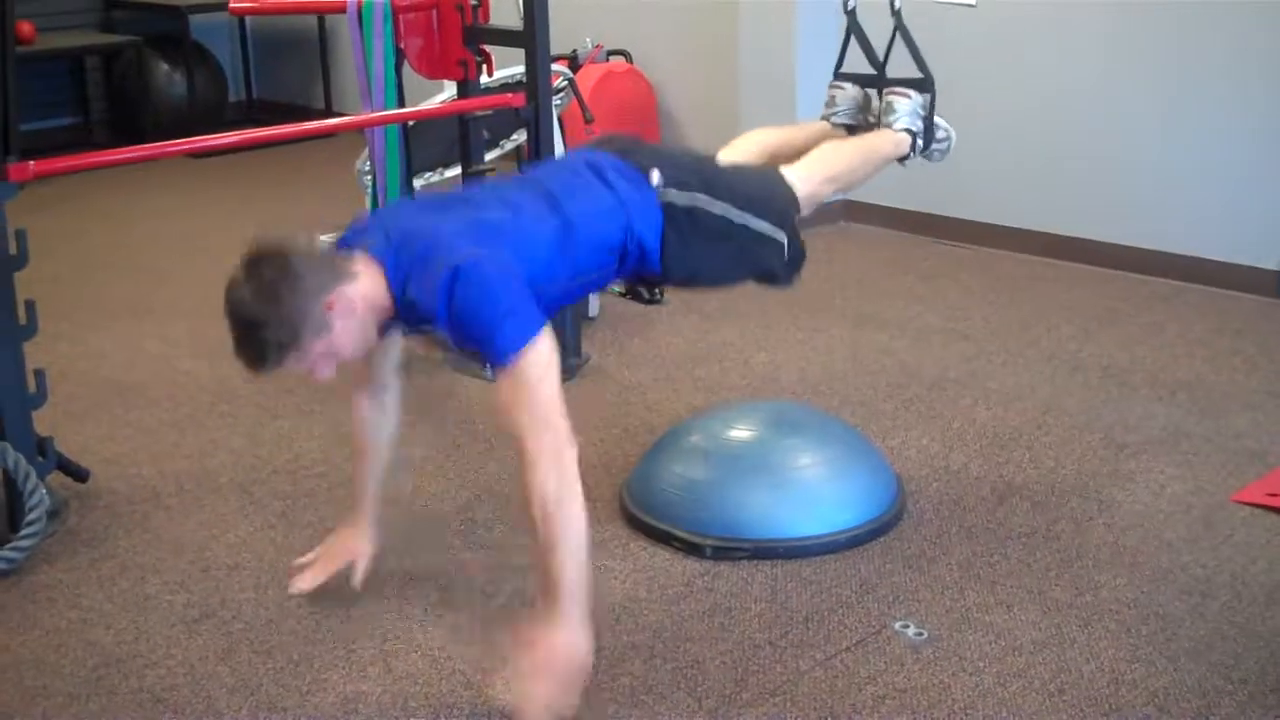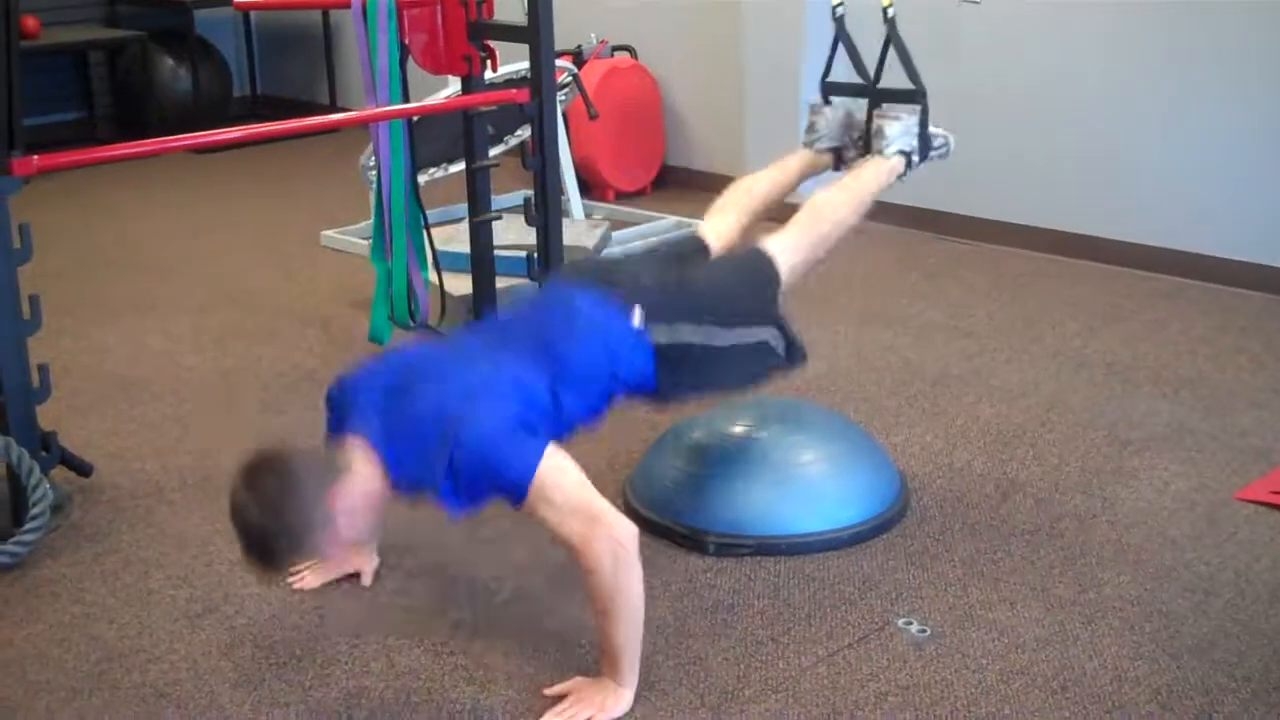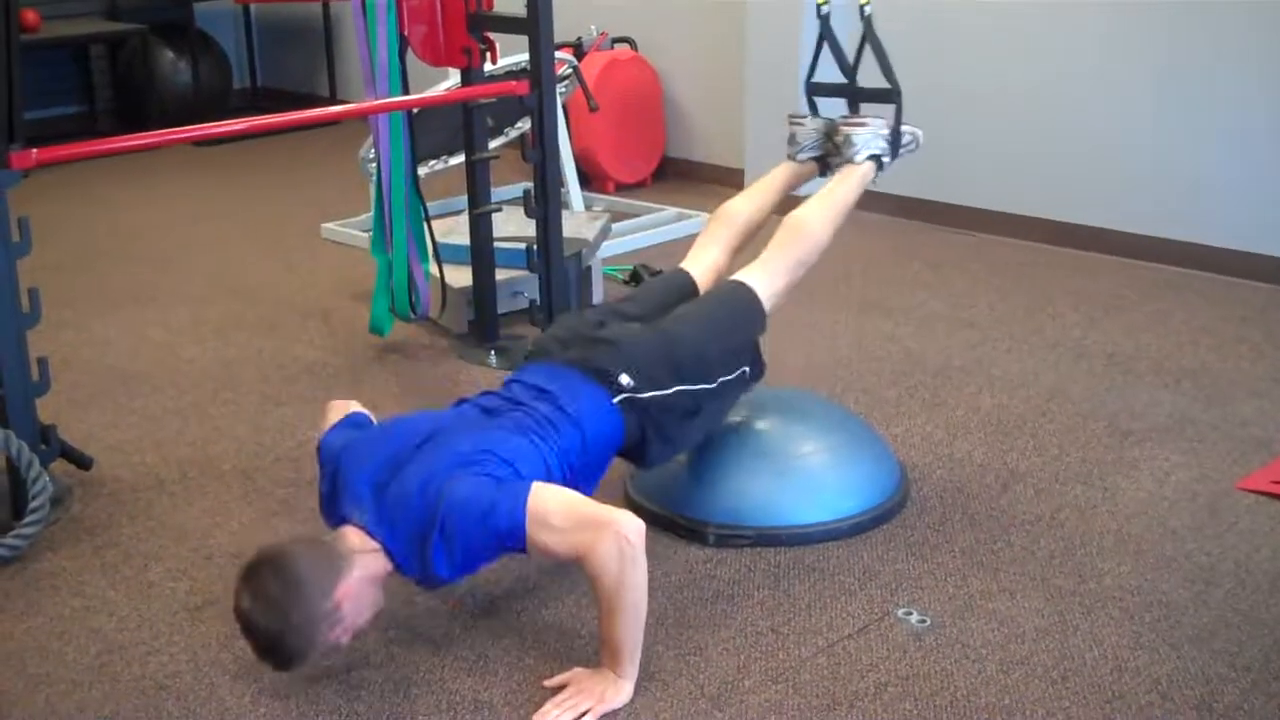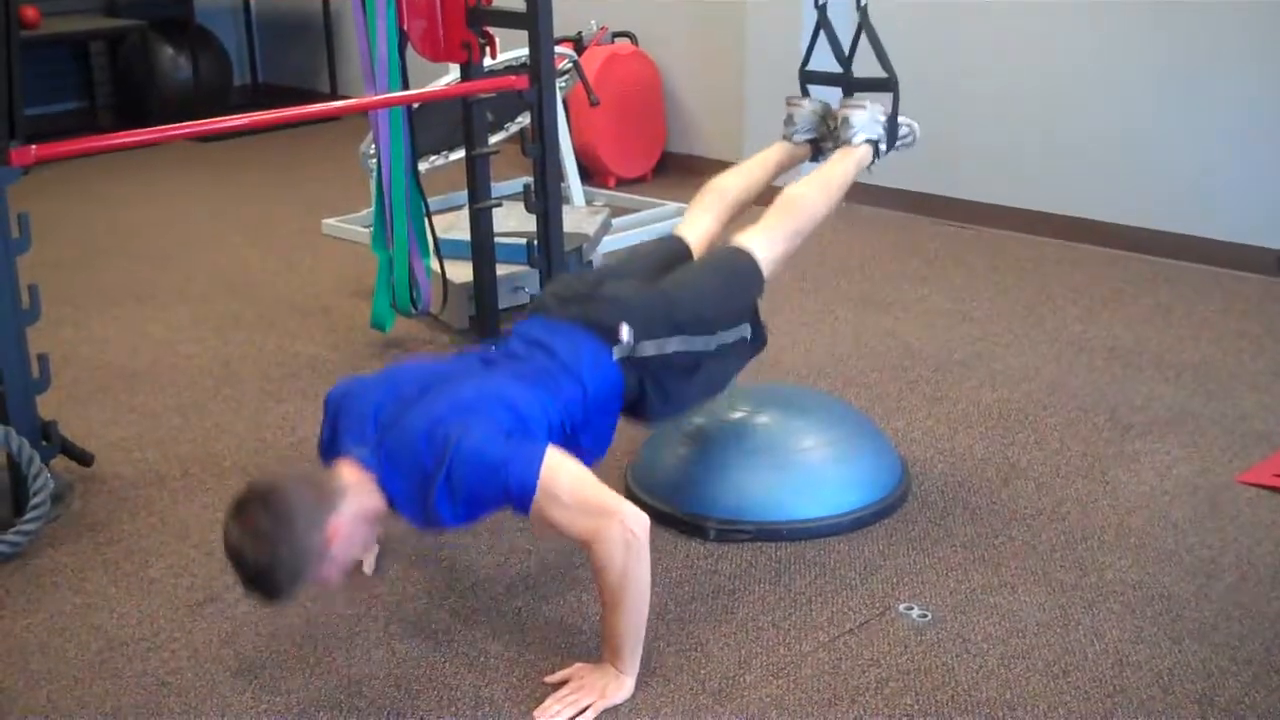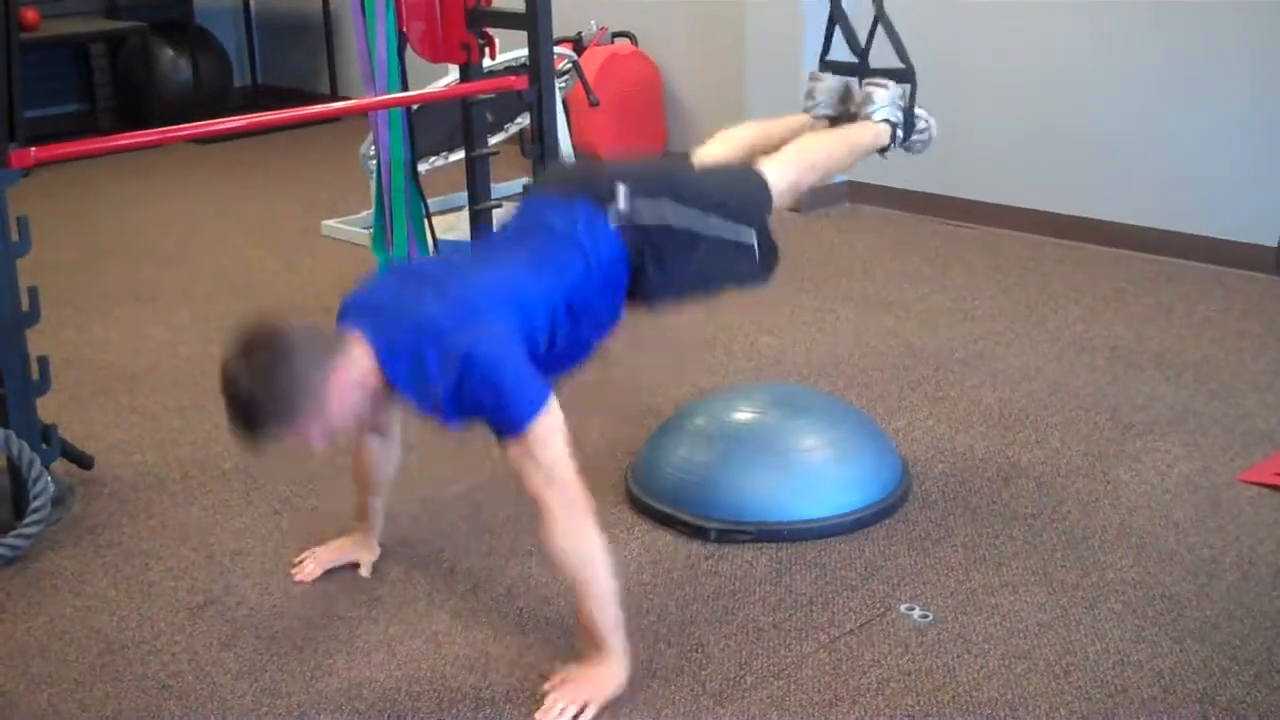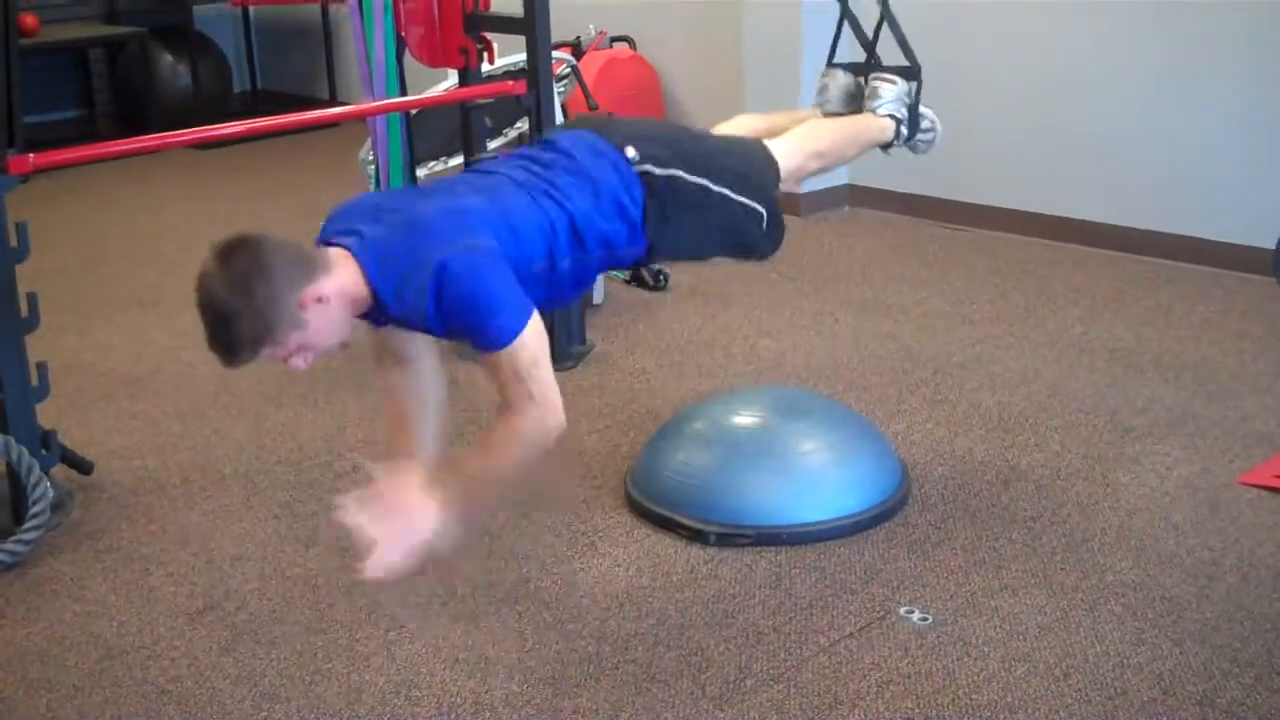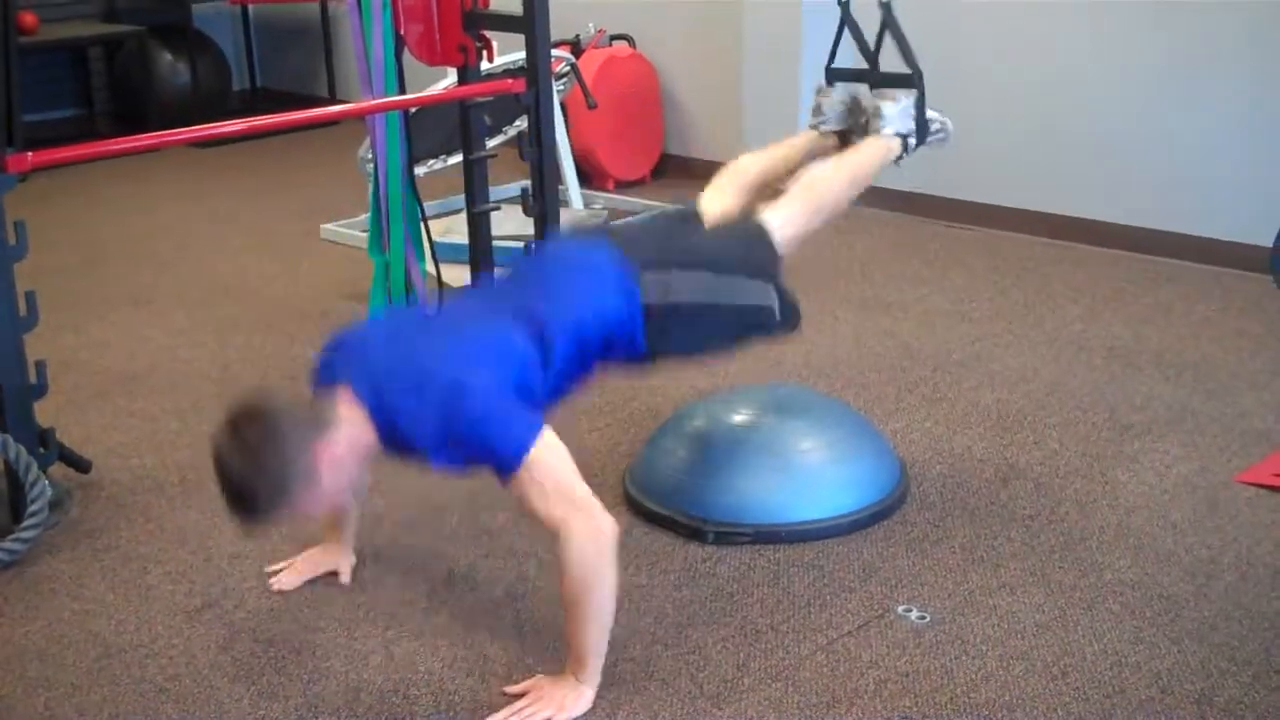
dt=0.2s
person 1, frame 1
left shoulder: (467, 283)
right shoulder: (355, 261)
left elbow: (552, 455)
right elbow: (375, 386)
left wrist: (565, 619)
right wrist: (360, 525)
left hip: (648, 205)
right hip: (591, 182)
left knee: (786, 194)
right knee: (727, 170)
left ankle: (899, 128)
right ankle: (839, 116)
person 1, frame 2
left shoulder: (461, 452)
right shoulder: (356, 395)
left elbow: (611, 538)
right wrist: (358, 549)
left hip: (639, 336)
right hip: (572, 301)
left knee: (777, 259)
right knee: (713, 240)
left ankle: (892, 149)
right ankle: (824, 144)
person 1, frame 3
left shoulder: (452, 519)
right shoulder: (344, 473)
left elbow: (619, 536)
right elbow: (340, 406)
left hip: (624, 396)
right hip: (563, 362)
left knee: (763, 280)
right knee: (699, 268)
left ankle: (862, 155)
right ankle: (808, 152)
person 1, frame 4
left shoulder: (457, 462)
right shoulder: (346, 425)
left elbow: (624, 527)
right wrist: (364, 538)
left hip: (618, 356)
right hip: (556, 329)
left knee: (754, 255)
right knee: (695, 241)
left ankle: (861, 138)
right ankle: (801, 134)
person 1, frame 5
left shoulder: (469, 351)
right shoulder: (358, 329)
left elbow: (564, 506)
right elbow: (380, 423)
left wrist: (610, 659)
right wrist: (366, 531)
left hip: (631, 233)
right hip: (568, 210)
left knee: (771, 183)
right knee: (711, 164)
left ankle: (883, 120)
right ankle: (824, 107)
person 1, frame 6
left shoulder: (458, 270)
right shoulder: (341, 255)
left elbow: (543, 415)
right elbow: (407, 361)
left wrist: (435, 495)
right wrist: (412, 481)
left hip: (637, 184)
right hip: (569, 159)
left knee: (783, 161)
right knee: (718, 140)
left ankle: (885, 114)
right ankle: (838, 92)
person 1, frame 7
left shoulder: (454, 408)
right shoulder: (341, 368)
left elbow: (586, 529)
right wrist: (337, 541)
left hip: (633, 299)
right hip: (565, 270)
left knee: (774, 233)
right knee: (711, 215)
left ankle: (890, 131)
right ankle: (829, 124)
